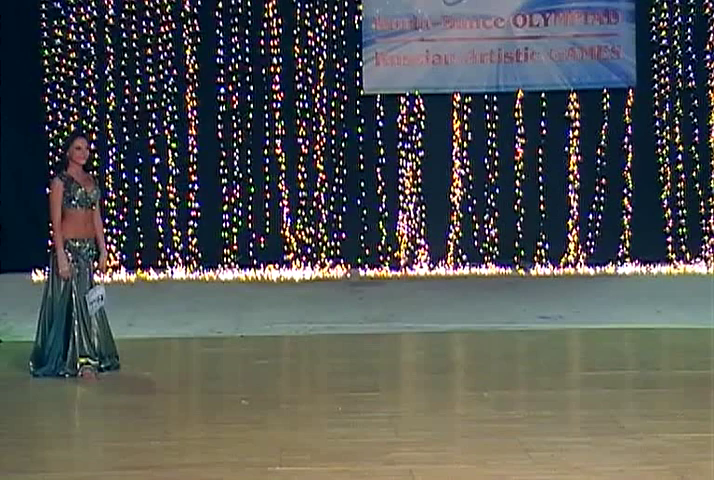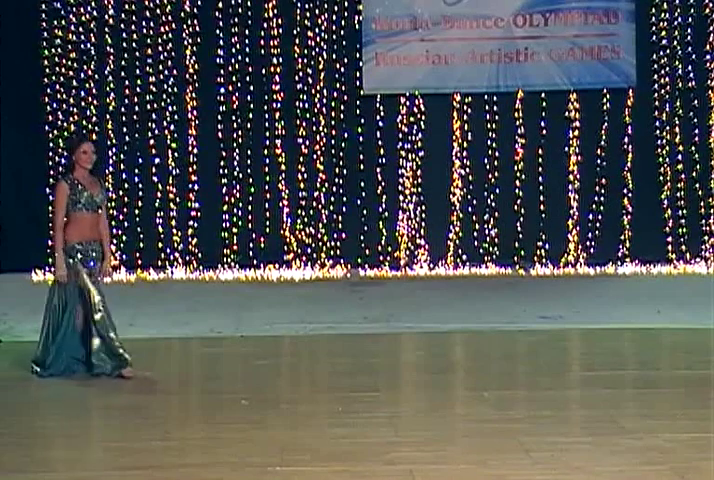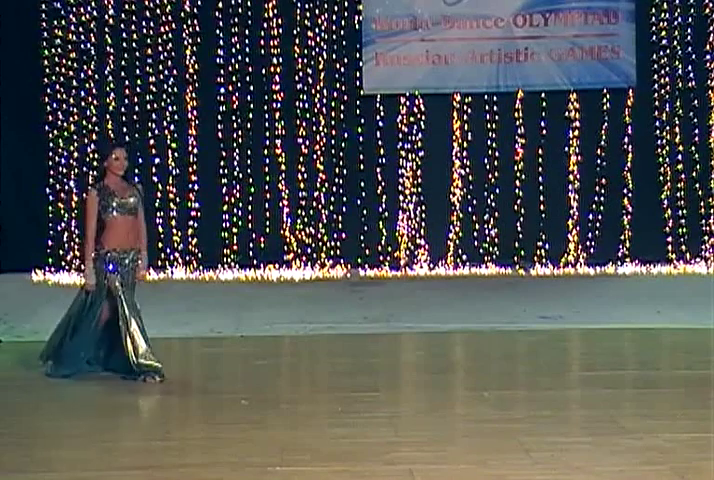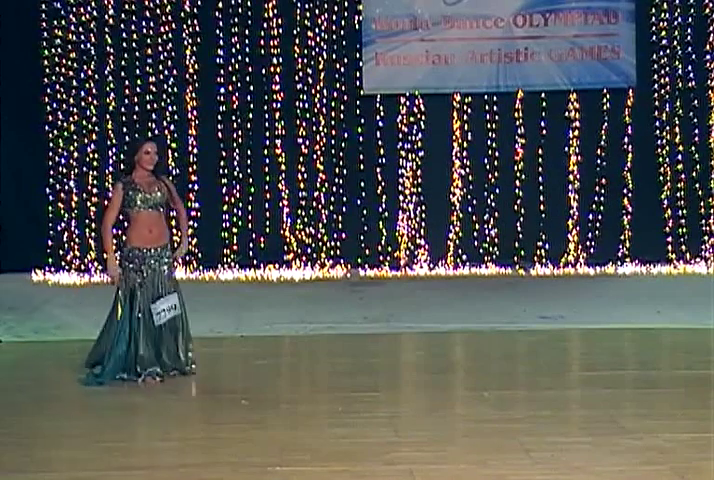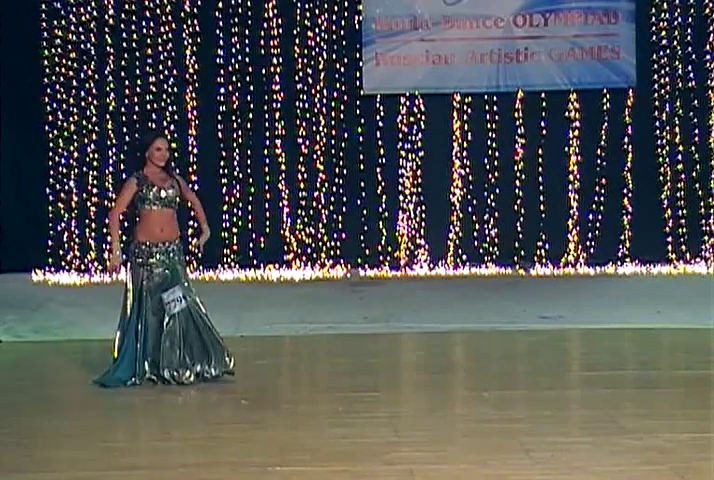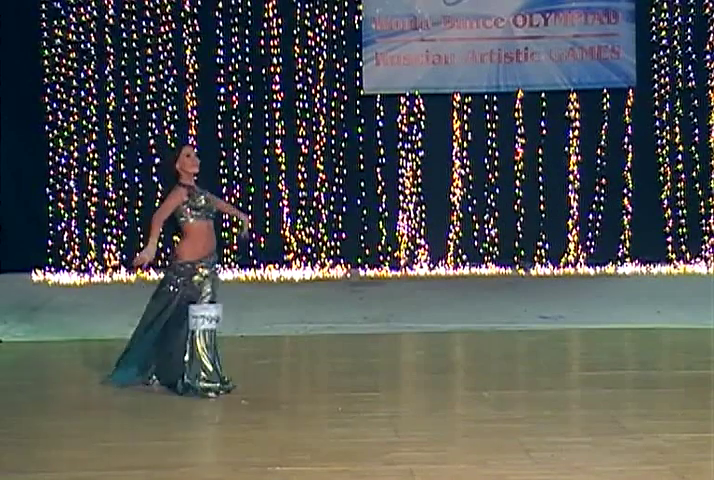
dt=0.5s
person 1, frame 1
left shoulder: (91, 180)
right shoulder: (60, 181)
right elbow: (55, 222)
left wrist: (103, 249)
right wrist: (61, 256)
left hip: (88, 246)
right hip: (69, 246)
left knee: (86, 302)
right knee: (72, 302)
left ankle: (85, 357)
right ankle: (78, 361)
person 1, frame 2
left shoulder: (97, 183)
right shoulder: (66, 184)
right elbow: (58, 224)
left wrist: (107, 254)
right wrist: (59, 259)
left hip: (93, 249)
right hip: (74, 250)
left knee: (82, 306)
right knee: (95, 303)
left ankle: (74, 357)
right ankle: (113, 360)
person 1, frame 3
left shoulder: (134, 188)
right shoulder: (97, 192)
right elbow: (89, 232)
left wrist: (143, 257)
right wrist: (89, 267)
left hip: (132, 256)
right hip: (109, 256)
left knee: (109, 310)
right knee: (127, 310)
left ankle: (83, 357)
right ankle: (141, 366)
person 1, frame 4
left shoulder: (163, 182)
right shoulder: (123, 186)
left elbow: (180, 209)
right elbow: (107, 225)
left wrist: (184, 240)
right wrist: (111, 260)
left hip: (163, 253)
right hip: (135, 253)
left knee: (169, 308)
right knee: (141, 309)
left ankle: (169, 361)
right ankle: (144, 367)
person 1, frame 5
left shoulder: (174, 178)
right shoulder: (136, 181)
left elbow: (193, 200)
right elbow: (114, 215)
left wrist: (205, 227)
right wrist: (116, 249)
left hip: (172, 250)
right hip: (144, 250)
left knee: (179, 306)
right knee: (144, 309)
left ankle: (177, 365)
right ankle: (142, 367)
person 1, frame 6
left shoulder: (199, 191)
right shoulder: (180, 191)
left elbow: (218, 203)
right elbow: (159, 216)
left wrist: (241, 216)
right wrist: (151, 246)
left hip: (207, 264)
right hip: (185, 264)
right knee: (164, 318)
left ankle: (201, 377)
right ankle: (143, 369)
